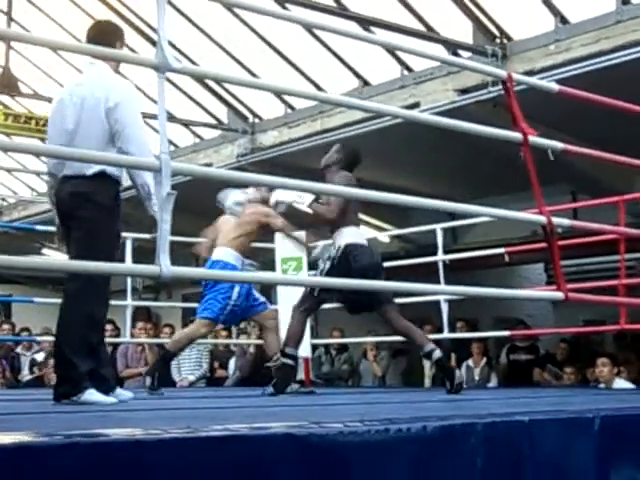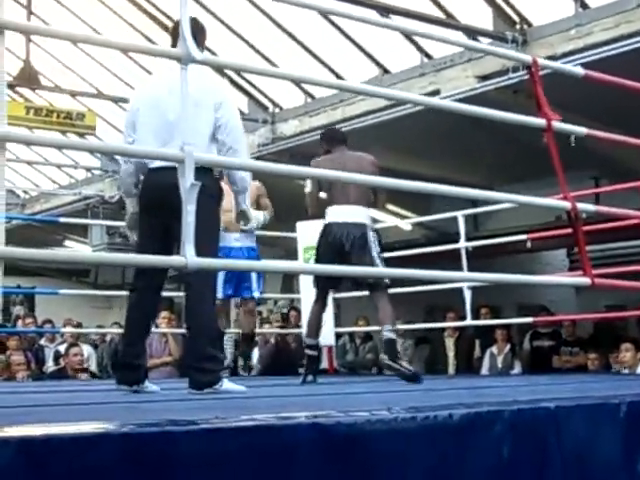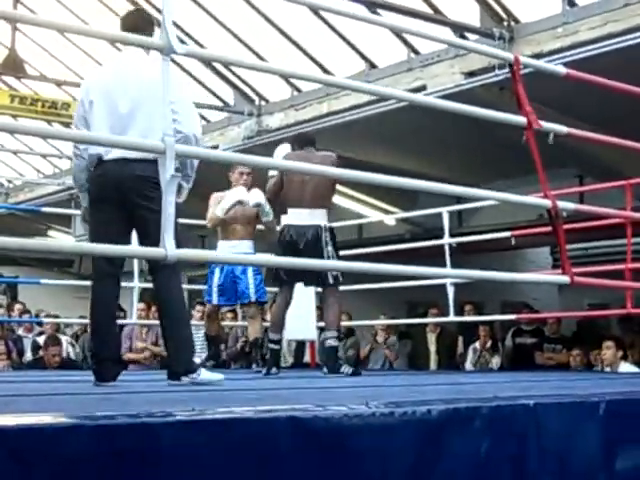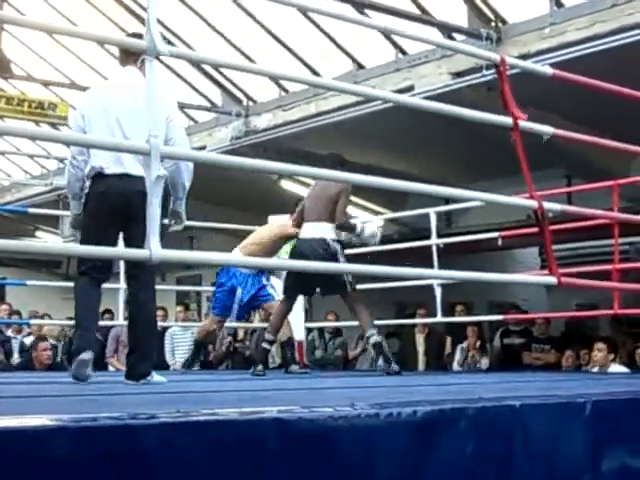
dt=1s
person 1, frame 1
left shoulder: (68, 91)
right shoulder: (117, 88)
left elbow: (53, 154)
right elbow: (136, 149)
left wrist: (58, 202)
right wrist: (154, 201)
left hip: (68, 190)
right hip: (98, 191)
left knee: (90, 287)
right knee: (87, 287)
left ankle: (99, 378)
right ankle: (72, 382)
person 1, frame 2
left shoulder: (147, 87)
right shoulder: (213, 85)
left elbow: (129, 149)
right elbow: (233, 144)
left wrist: (131, 200)
right wrist: (242, 198)
left hip: (154, 183)
right hip: (196, 182)
left knee: (147, 276)
right knee: (199, 278)
left ankle: (129, 371)
right ankle: (204, 375)
person 1, frame 3
left shoulder: (95, 79)
right shoulder: (164, 74)
left elbow: (80, 142)
right elbow: (189, 132)
left wrist: (83, 192)
right wrist: (185, 179)
left hip: (106, 177)
right hip: (148, 174)
left knee: (106, 272)
right knee: (165, 269)
left ankle: (105, 368)
right ankle: (182, 365)
person 1, frame 4
left shoulder: (93, 96)
right shoulder: (160, 98)
left elbow: (77, 155)
right elbow: (180, 156)
left wrist: (75, 203)
right wrist: (179, 202)
left hip: (103, 190)
right hip: (144, 192)
left knee: (90, 272)
right knee: (141, 279)
left ankle: (83, 347)
right ankle: (140, 368)
person 2, frame 1
left shoulder: (339, 176)
right shoulder: (341, 179)
left elbow: (331, 214)
left wrist: (312, 205)
left hip: (348, 252)
right hip: (365, 254)
left knee: (302, 310)
right knee: (394, 317)
left ankle: (282, 379)
right ankle: (448, 371)
person 2, frame 2
left shoulder: (318, 164)
right shoulder: (369, 161)
left elbow: (313, 210)
right elbow: (379, 201)
left hip: (332, 228)
right hip: (360, 229)
left knee: (321, 298)
right knee: (380, 293)
left ankle: (310, 366)
right ankle: (391, 352)
person 2, frame 3
left shoulder: (286, 159)
right shoulder: (331, 159)
left elbow: (271, 196)
left wrist: (274, 171)
left hip: (290, 230)
right hip: (317, 230)
left knee: (284, 295)
right knee: (331, 292)
left ankle: (273, 360)
right ankle: (331, 359)
person 2, frame 4
left shoulder: (314, 188)
right shoulder: (343, 185)
left elbow: (296, 221)
right elbow: (340, 221)
right wrist: (357, 225)
left hip: (303, 245)
right hip: (325, 244)
left knee: (286, 305)
right knee: (356, 303)
left ankle: (261, 362)
right ankle: (382, 358)
person 3, frame 1
left shoulder: (225, 217)
right shoulder: (260, 212)
left elbow: (201, 249)
right elbow: (286, 228)
right wrist: (306, 245)
left hip: (232, 271)
right hip: (226, 268)
left knee: (269, 319)
right knee: (204, 325)
right ankle: (154, 372)
person 3, frame 2
left shoulder: (256, 187)
left elbow: (269, 211)
left wrist: (259, 218)
left hip: (248, 249)
right hip: (223, 249)
left knee: (249, 305)
right knee: (222, 304)
left ankle: (244, 357)
person 3, frame 3
left shoulder: (257, 199)
right shoulder: (218, 197)
left elbow: (271, 226)
right elbow: (210, 222)
left wrist: (263, 206)
right wrist: (228, 203)
left hip: (247, 257)
right hip: (222, 257)
left knee: (253, 310)
right knee: (212, 309)
left ankle: (257, 359)
person 3, frame 4
left shoulder: (286, 226)
right shoulder: (288, 225)
left hip: (255, 273)
right hip: (236, 271)
right knee: (215, 322)
right ankle: (194, 358)
